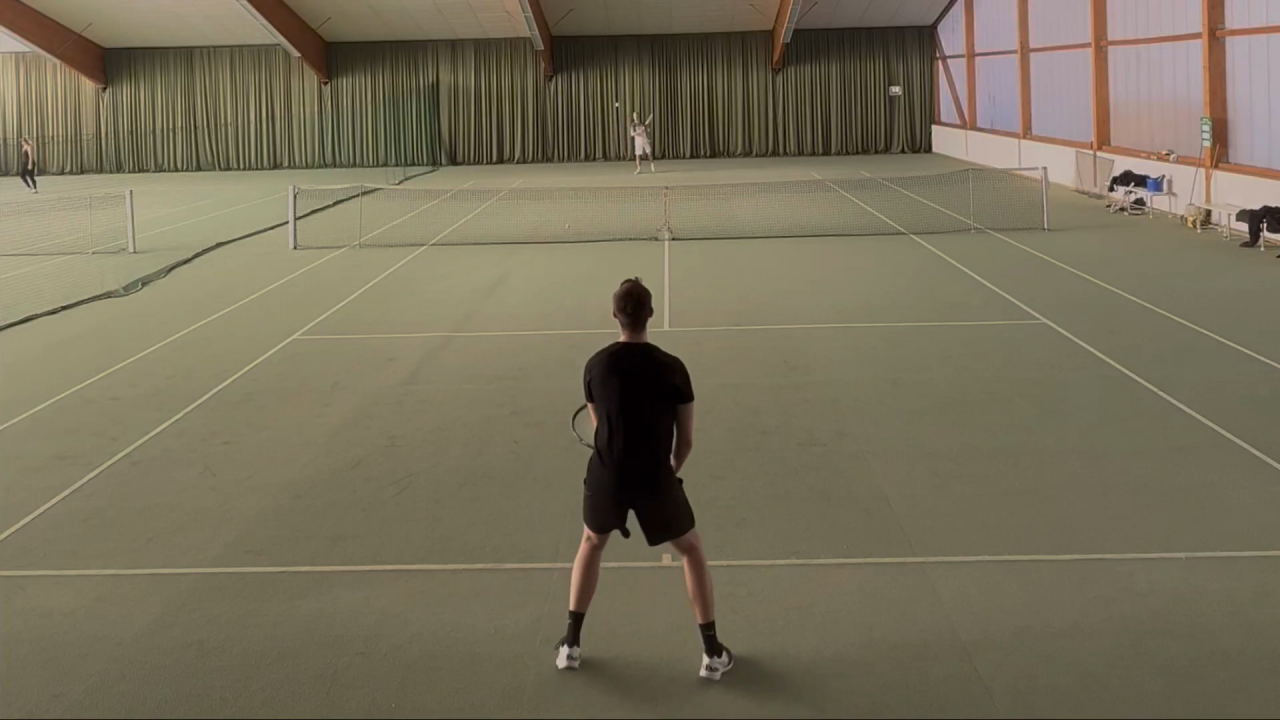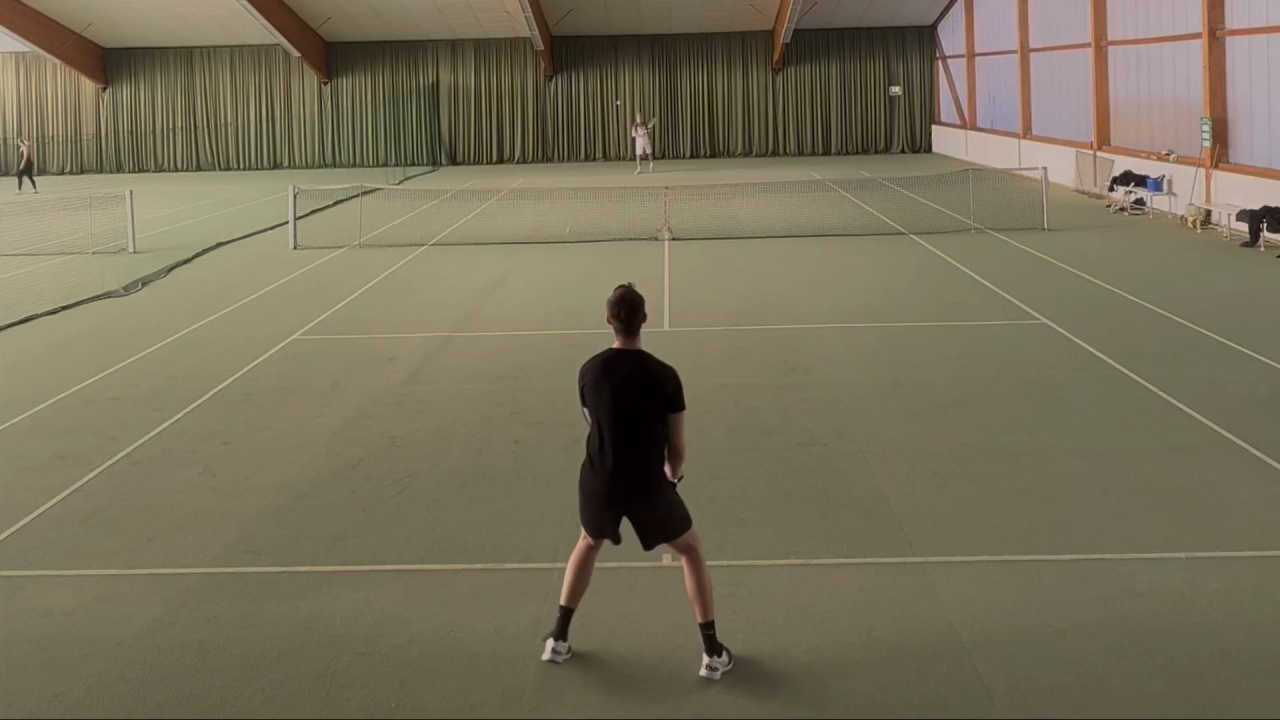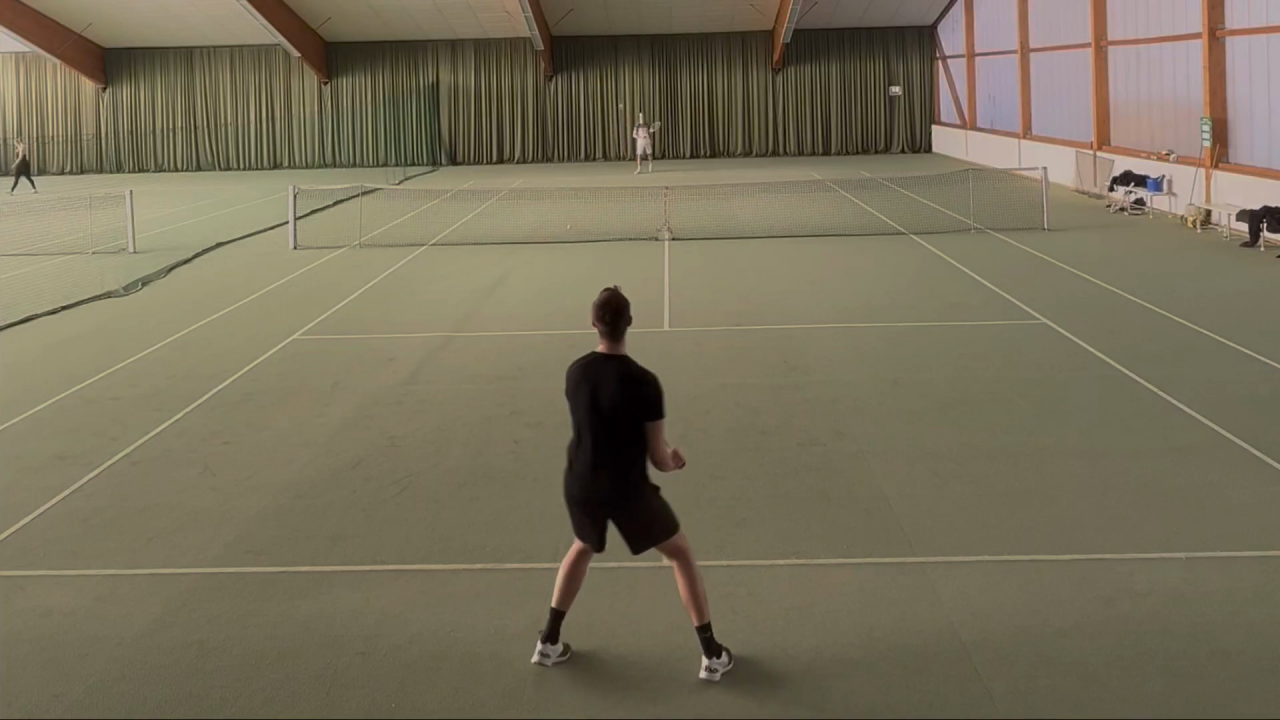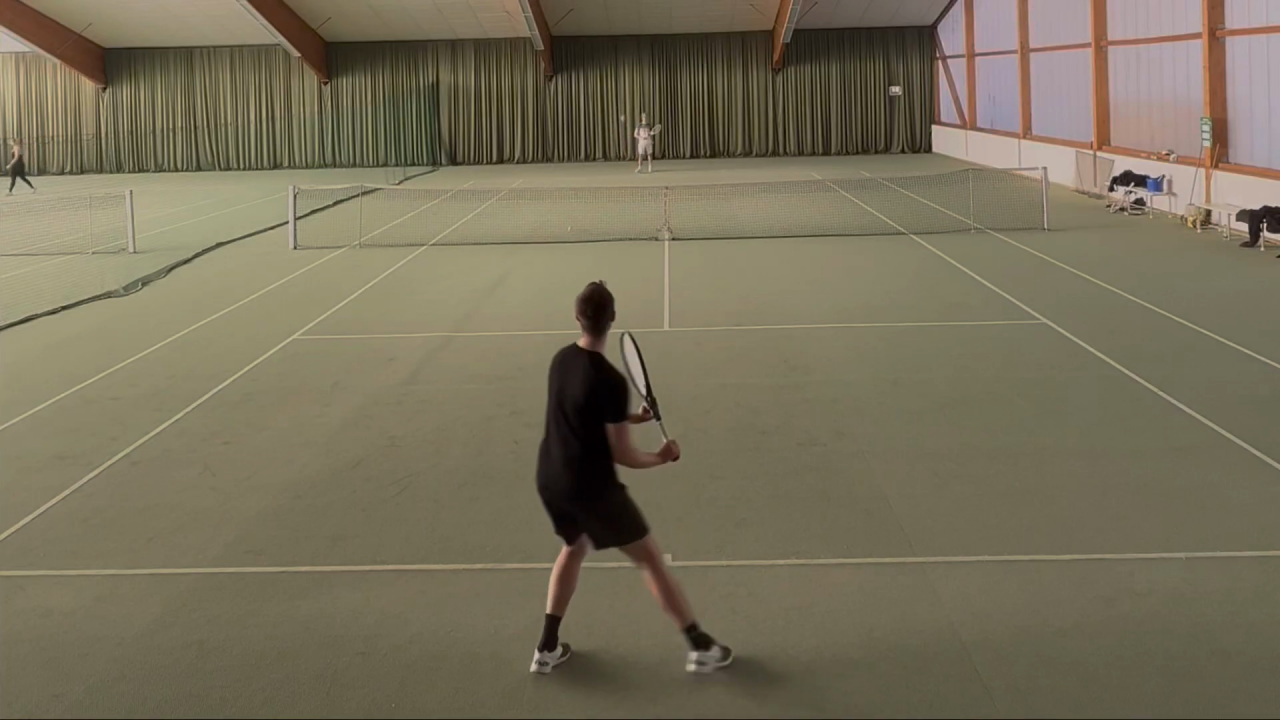
dt=0.1s
person 1, frame 1
left shoulder: (595, 365)
right shoulder: (672, 368)
left elbow: (600, 424)
right elbow: (685, 440)
right wrist: (671, 469)
left hip: (605, 478)
right hip: (653, 480)
left knee: (591, 543)
right knee: (692, 552)
left ankle: (570, 642)
right ankle: (712, 651)
person 1, frame 2
left shoulder: (589, 371)
right shoulder: (665, 376)
left elbow: (596, 427)
right elbow: (677, 448)
right wrist: (671, 473)
left hip: (598, 483)
right hip: (647, 486)
left knee: (588, 544)
right knee: (692, 552)
left ankle: (559, 637)
right ankle: (712, 651)
person 1, frame 3
left shoulder: (576, 372)
right shoulder: (643, 383)
right elbow: (659, 457)
right wrist: (673, 463)
left hip: (581, 487)
right hip: (625, 489)
left knee: (582, 549)
right knee: (682, 557)
left ankle: (549, 642)
right ankle: (712, 654)
person 1, frame 4
left shoulder: (561, 360)
right shoulder: (611, 381)
right elbow: (622, 455)
left wrist: (629, 418)
right wrist: (661, 456)
left hip: (550, 480)
right hip: (593, 484)
left knee: (572, 550)
right knee: (650, 559)
left ankle: (547, 646)
right ankle: (700, 647)
